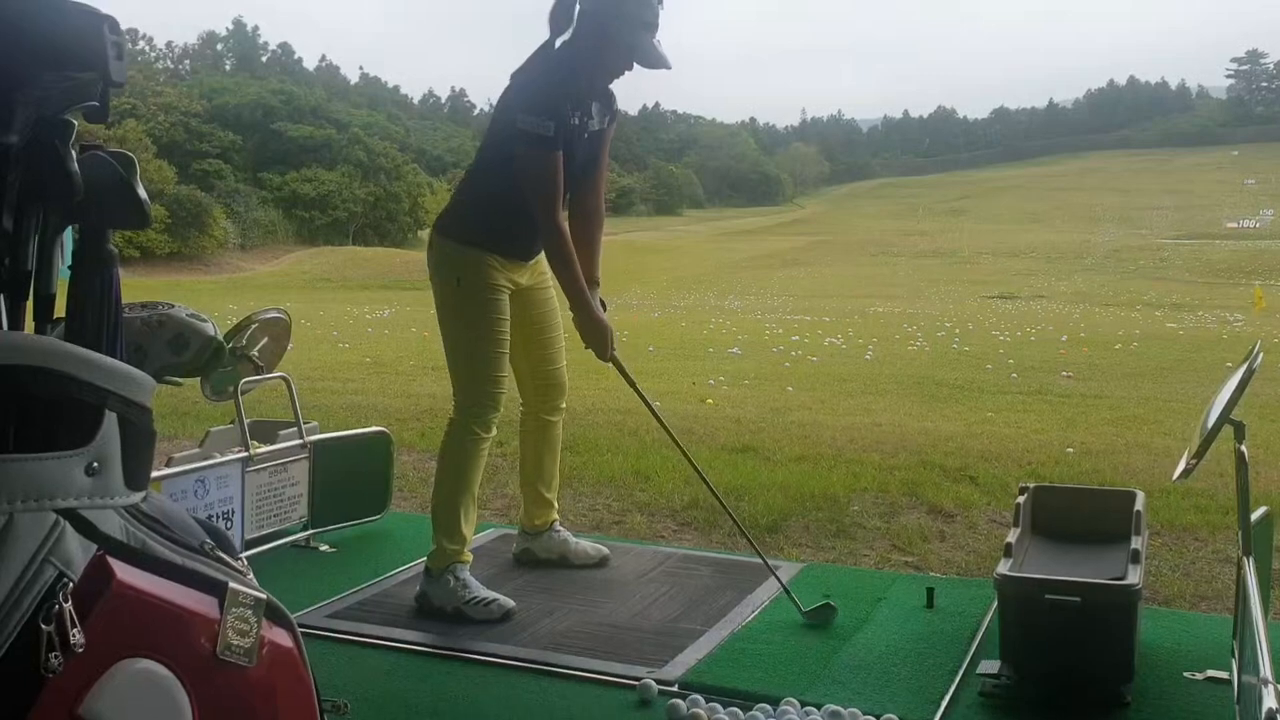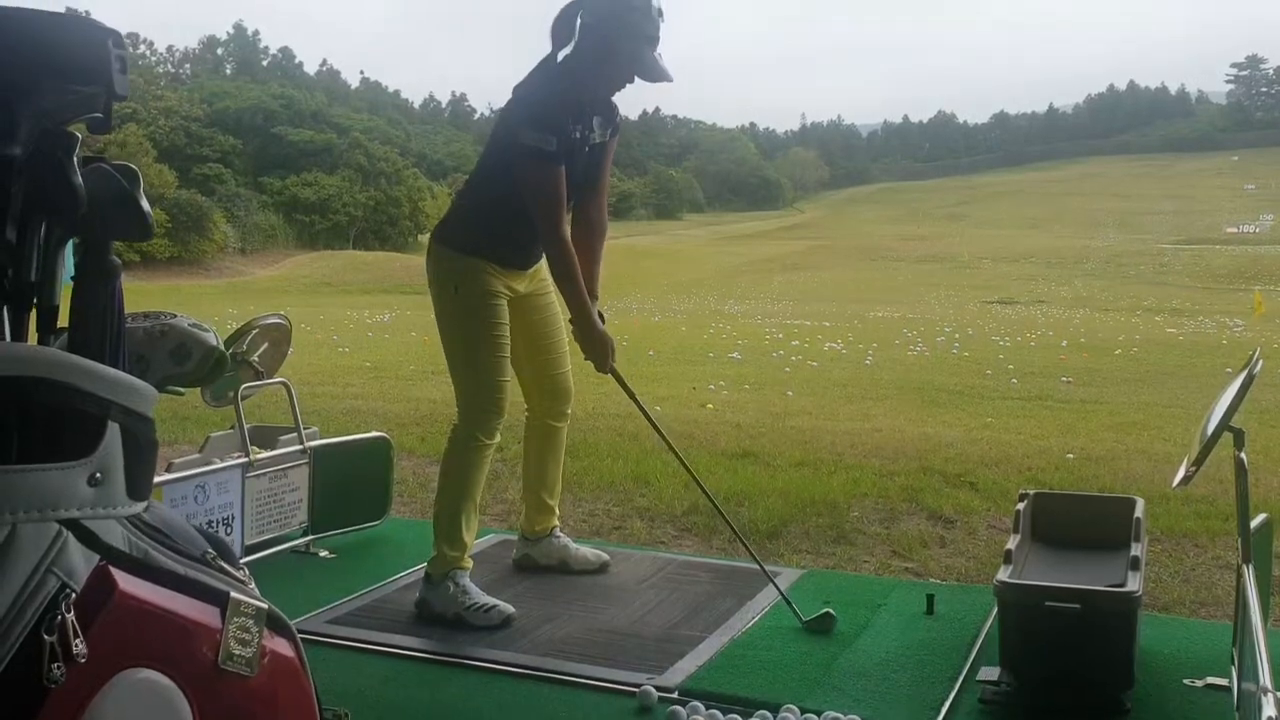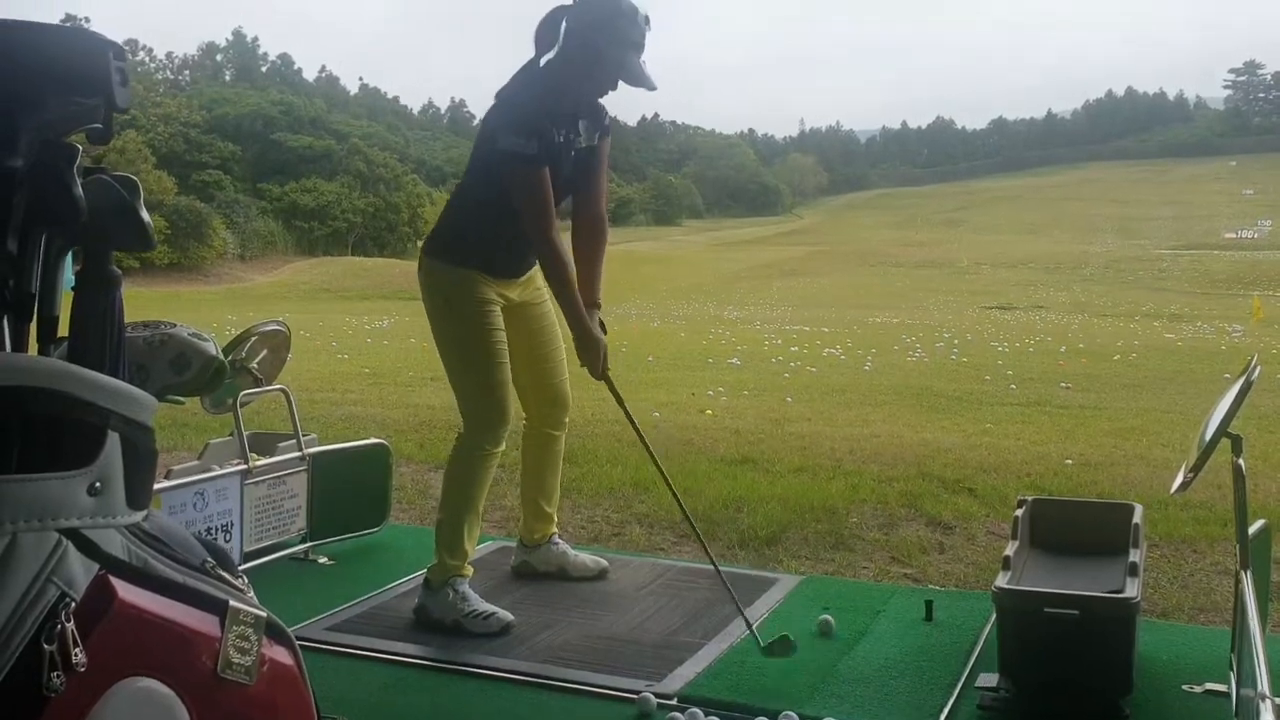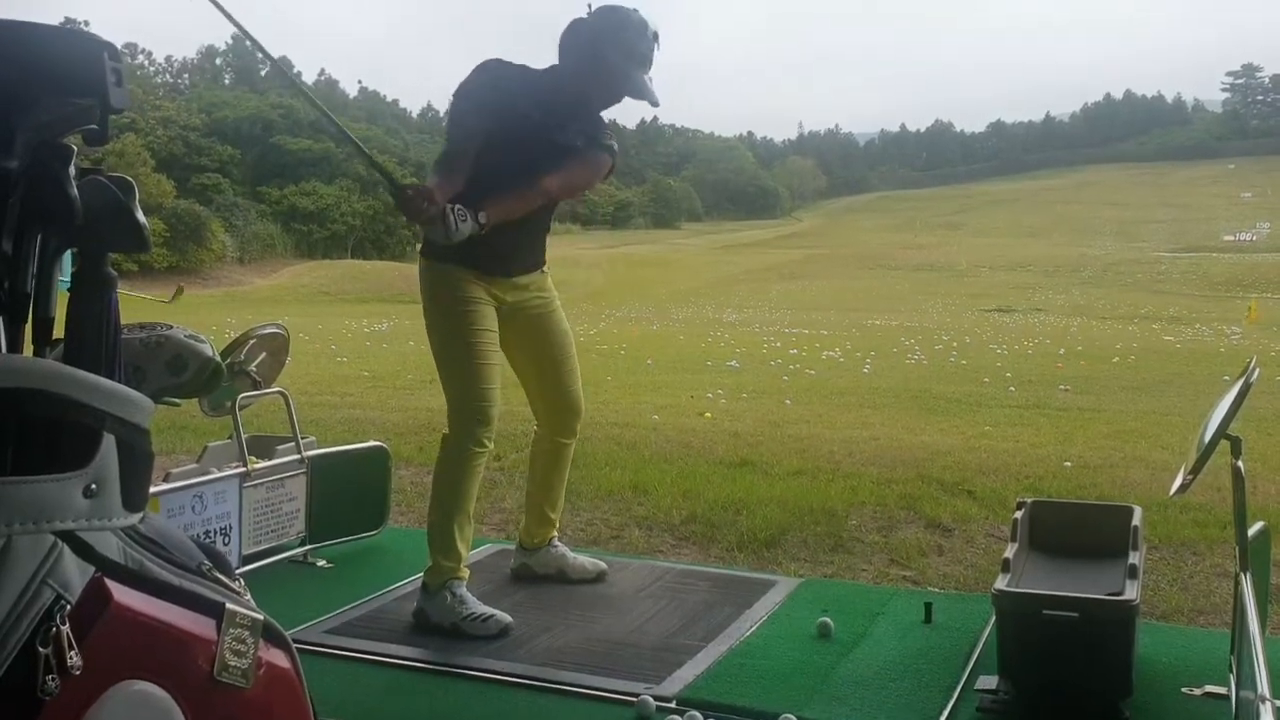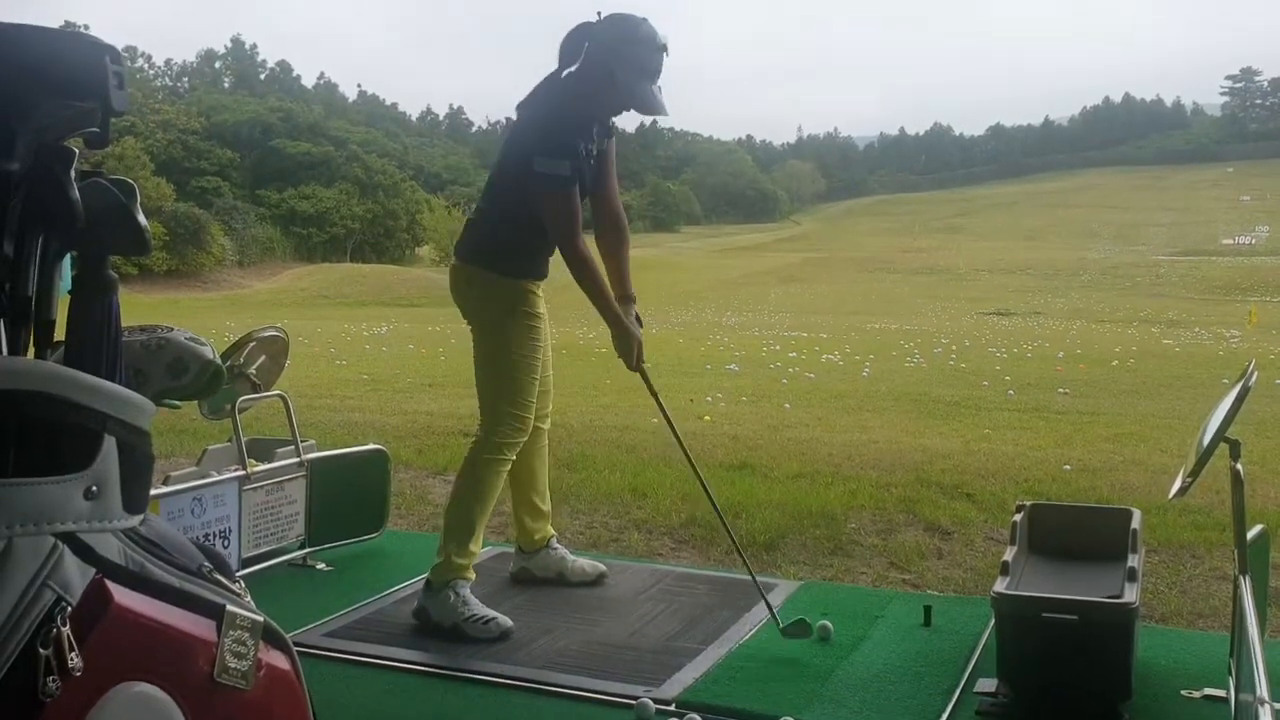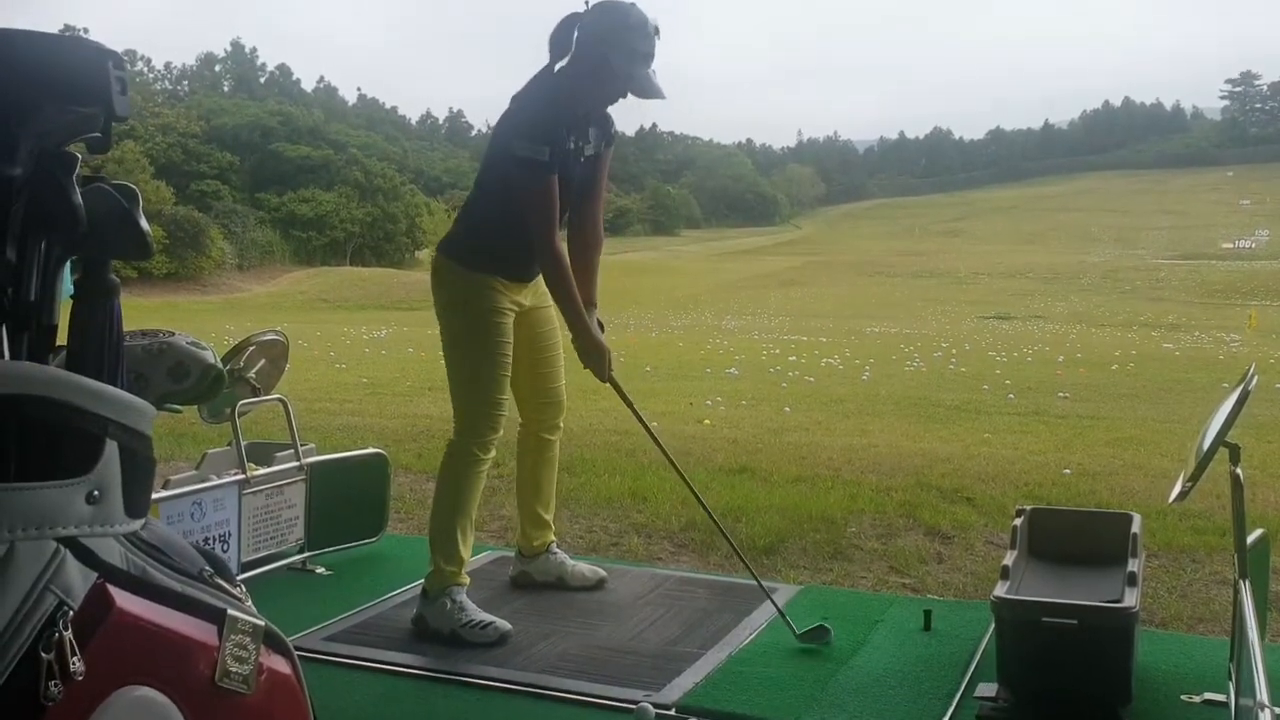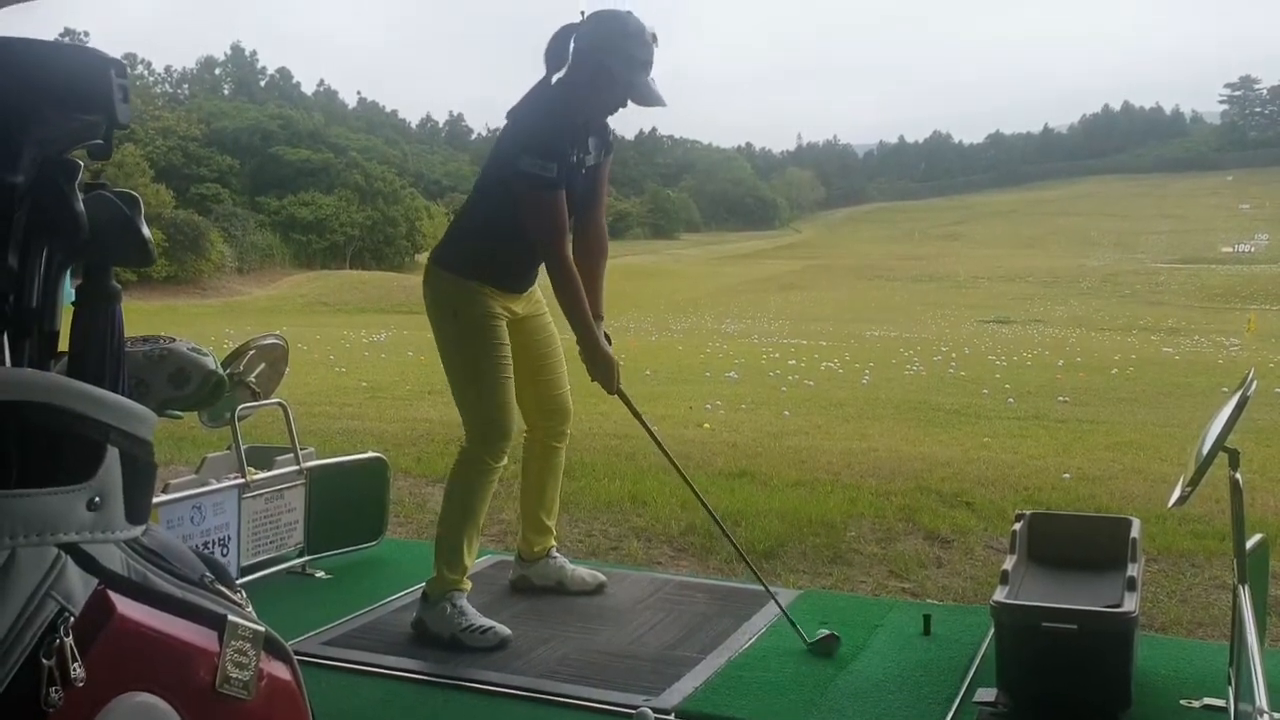
dt=0.7s
person 1, frame 1
left shoulder: (601, 101)
right shoulder: (539, 94)
left elbow: (589, 202)
right elbow: (550, 214)
left wrist: (592, 289)
right wrist: (585, 309)
left hip: (526, 257)
right hip: (471, 255)
left knee: (549, 393)
right knee: (480, 406)
left ankle: (539, 529)
right ankle: (444, 571)
person 1, frame 2
left shoulder: (604, 114)
right shoulder: (539, 107)
left elbow: (591, 214)
right elbow: (553, 227)
left wrist: (591, 304)
right wrist: (586, 322)
left hip: (525, 266)
right hip: (469, 262)
left knee: (555, 399)
right knee: (484, 413)
left ankle: (539, 535)
right ankle: (444, 577)
person 1, frame 3
left shoulder: (592, 119)
right shoulder: (520, 114)
left elbow: (591, 217)
right elbow: (543, 231)
left wrist: (593, 310)
right wrist: (580, 327)
left hip: (520, 275)
right hip: (461, 273)
left knee: (552, 407)
right knee: (489, 421)
left ankle: (537, 541)
right ankle: (443, 585)
person 1, frame 4
left shoulder: (598, 144)
right shoulder: (496, 82)
left elbow: (542, 192)
right elbow: (458, 156)
left wrist: (471, 220)
right wrist: (437, 195)
left hip: (527, 277)
right hip: (459, 272)
left knee: (563, 412)
right knee: (476, 420)
left ankle: (538, 545)
right ankle: (441, 587)
person 1, frame 5
left shoulder: (595, 121)
right shoulder: (549, 130)
left elbow: (610, 216)
right elbow: (571, 241)
left wrist: (627, 302)
right wrist: (617, 324)
left hip: (517, 275)
right hip: (497, 278)
left knee: (535, 416)
right knee: (506, 426)
left ankle: (535, 546)
right ankle: (445, 586)
person 1, frame 6
left shoulder: (597, 124)
right shoulder: (533, 119)
left elbow: (587, 224)
right elbow: (546, 235)
left wrist: (589, 312)
right wrist: (582, 328)
left hip: (526, 280)
right hip: (474, 278)
left knee: (547, 414)
right knee: (480, 430)
left ankle: (536, 551)
right ankle: (441, 593)
person 1, frame 7
left shoulder: (595, 133)
right shoulder: (537, 134)
left elbow: (592, 235)
right elbow: (558, 252)
left wrist: (598, 324)
right wrist: (592, 343)
left hip: (519, 287)
right hip: (466, 287)
left knee: (553, 418)
right knee: (492, 435)
left ankle: (536, 556)
right ankle: (442, 598)
